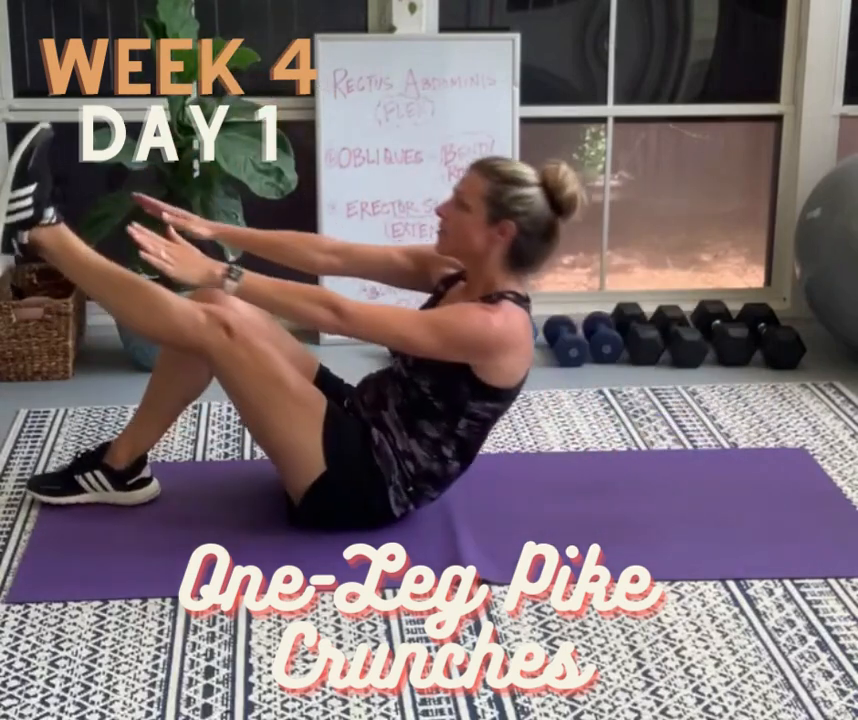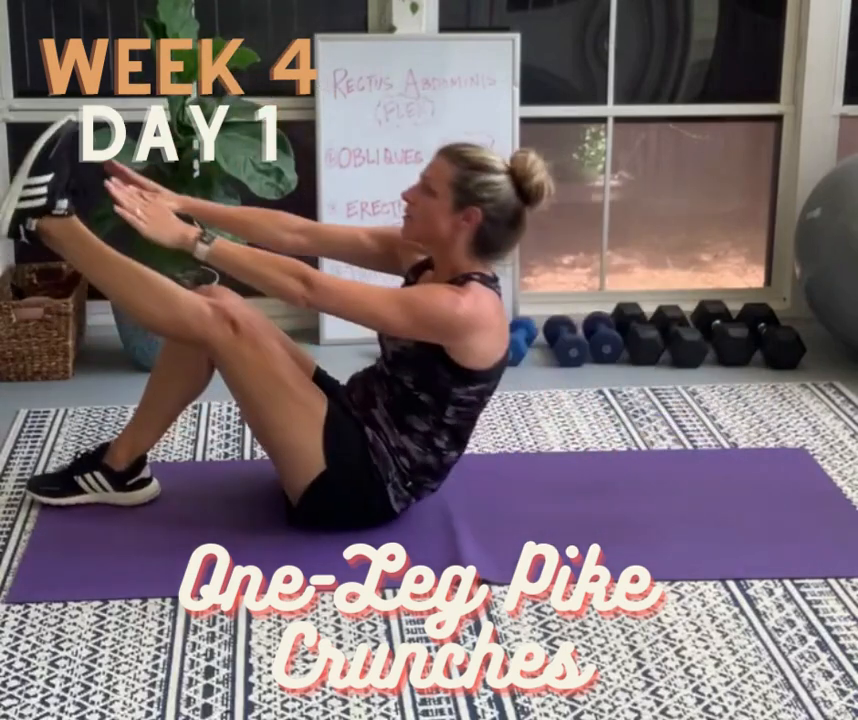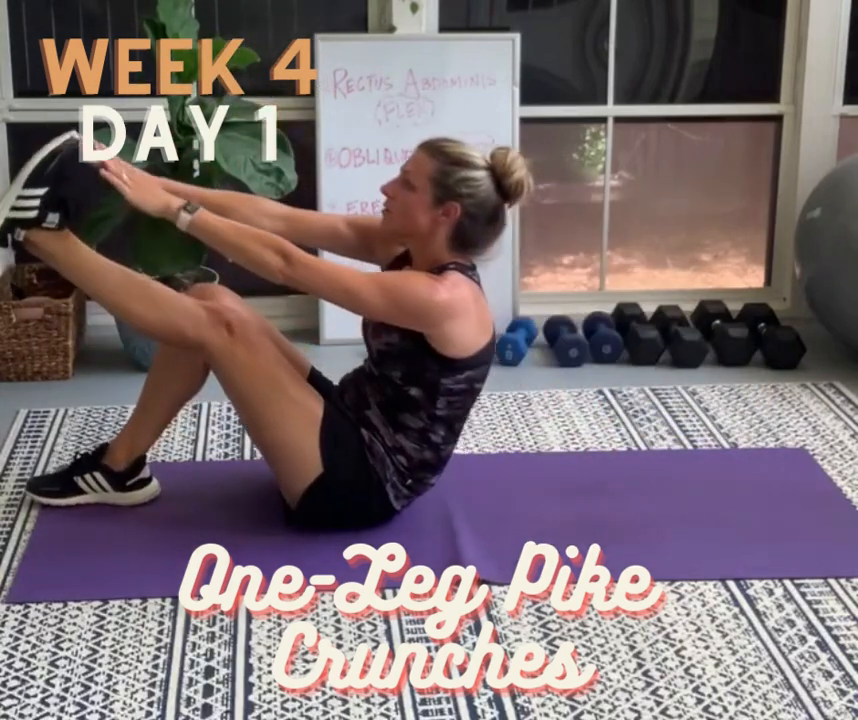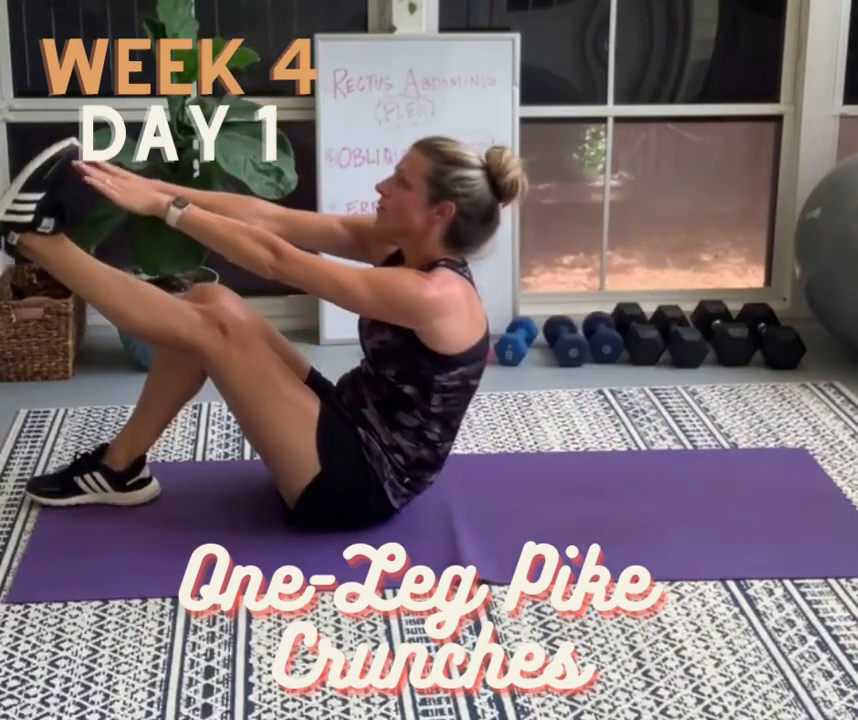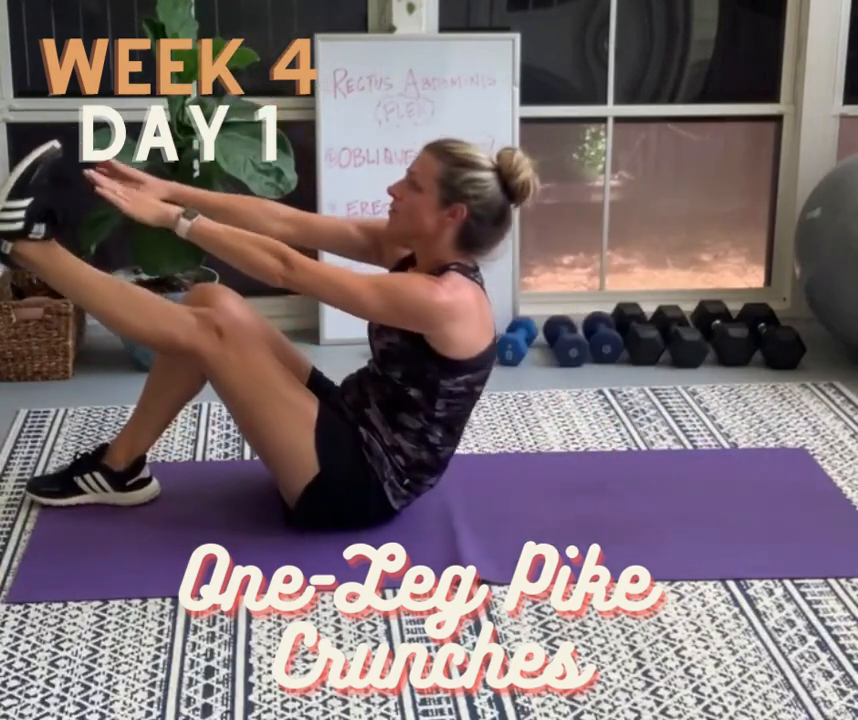
dt=0.2s
person 1, frame 1
left shoulder: (496, 327)
right shoulder: (455, 271)
left elbow: (337, 315)
right elbow: (333, 255)
left wrist: (217, 274)
right wrist: (213, 230)
left hip: (367, 485)
right hip: (360, 428)
left knee: (214, 325)
right knee: (212, 308)
right ankle: (121, 469)
person 1, frame 2
left shoulder: (465, 308)
right shoulder: (425, 256)
left elbow: (307, 288)
right elbow: (301, 232)
left wrist: (191, 238)
right wrist: (184, 205)
left hip: (365, 483)
right hip: (355, 429)
left knee: (223, 322)
right knee: (211, 304)
left ankle: (52, 220)
right ankle: (121, 467)
person 1, frame 3
left shoulder: (442, 298)
right shoulder: (406, 246)
left elbow: (285, 263)
right elbow: (278, 216)
left wrist: (173, 209)
right wrist: (163, 186)
left hip: (362, 483)
right hip: (349, 430)
left knee: (217, 326)
right knee: (208, 304)
left ankle: (44, 232)
right ankle: (120, 469)
person 1, frame 4
left shoulder: (432, 295)
right shoulder: (403, 246)
left elbow: (276, 259)
right elbow: (273, 219)
left wrist: (161, 208)
right wrist: (155, 188)
left hip: (361, 483)
right hip: (347, 429)
left knee: (212, 327)
right knee: (209, 301)
right ankle: (120, 469)
person 1, frame 5
left shoulder: (444, 299)
right shoulder: (416, 250)
left elbow: (288, 269)
right elbow: (289, 223)
left wrist: (172, 218)
right wrist: (169, 191)
left hip: (362, 482)
right hip: (347, 426)
left knee: (208, 330)
right knee: (208, 302)
right ankle: (120, 468)
